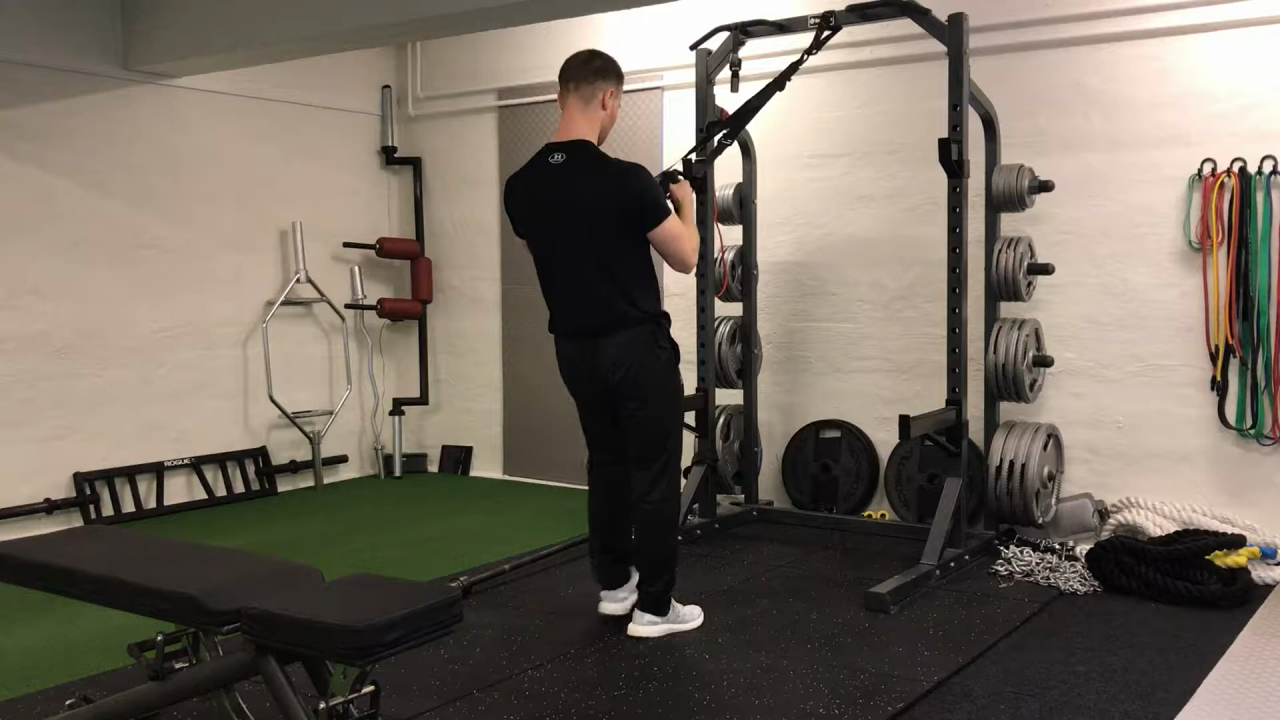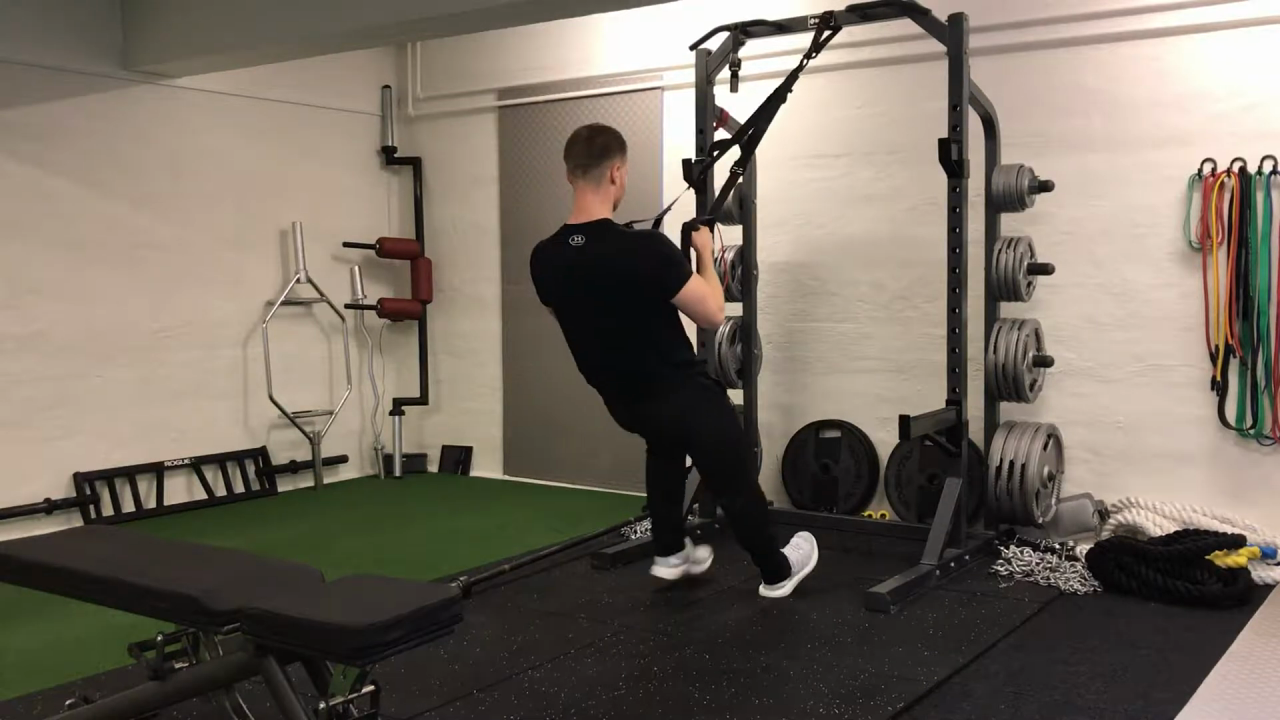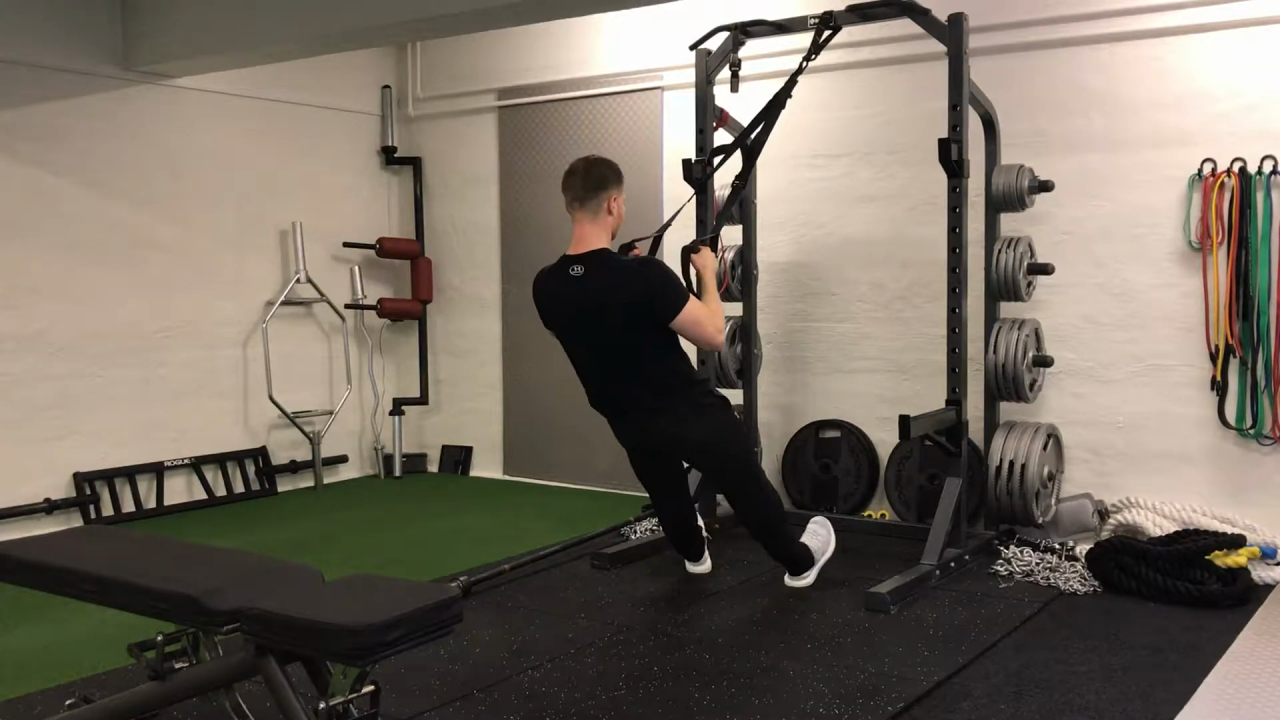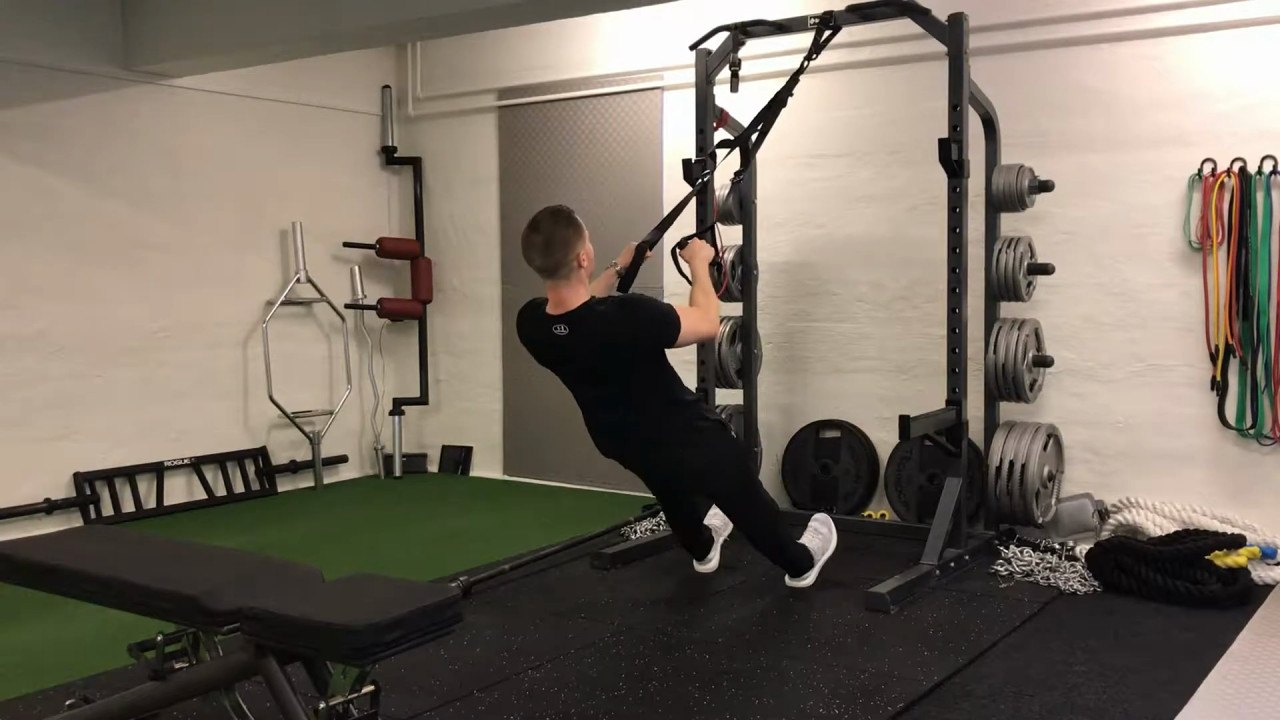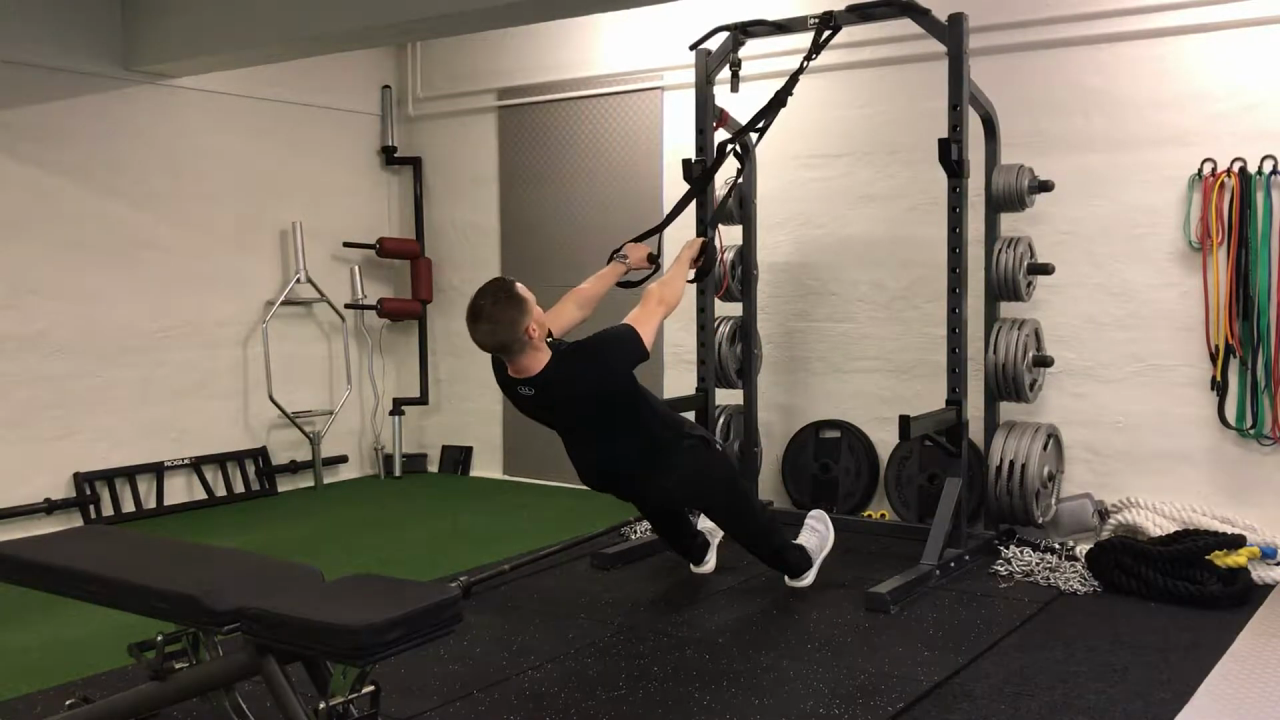
dt=1s
person 1, frame 1
left shoulder: (522, 186)
right shoulder: (624, 179)
right elbow: (685, 258)
right wrist: (684, 204)
left hip: (574, 348)
right hip: (635, 346)
left knee: (606, 463)
right knee: (654, 476)
left ankle: (614, 583)
right ankle: (653, 607)
person 1, frame 2
left shoulder: (545, 260)
right shoulder: (645, 249)
right elbow: (712, 314)
right wrist: (704, 254)
left hip: (622, 400)
right hip: (681, 395)
left knee: (666, 446)
right knee: (734, 479)
left ankle: (671, 552)
right ankle: (777, 572)
person 1, frame 3
left shoulder: (547, 287)
right shoulder: (643, 275)
right elbow: (713, 335)
right wrist: (707, 274)
left hip: (629, 423)
right hip: (689, 414)
left knee: (662, 483)
right knee: (746, 488)
left ankle: (694, 551)
right ankle: (799, 562)
person 1, frame 4
left shoulder: (530, 324)
right shoulder: (629, 317)
right elbow: (707, 323)
left wrist: (618, 269)
right wrist: (699, 264)
left hip: (625, 445)
right hip: (687, 440)
left knee: (672, 480)
right knee: (742, 496)
left ankle: (702, 547)
right ankle: (800, 563)
person 1, frame 5
left shoulder: (505, 370)
right shoulder: (592, 366)
left elbow: (575, 305)
right elbow: (656, 303)
left wrist: (623, 262)
right wrist: (686, 254)
left hip: (610, 473)
right hip: (675, 463)
right knee: (734, 507)
left ankle: (698, 551)
right ankle: (798, 563)
